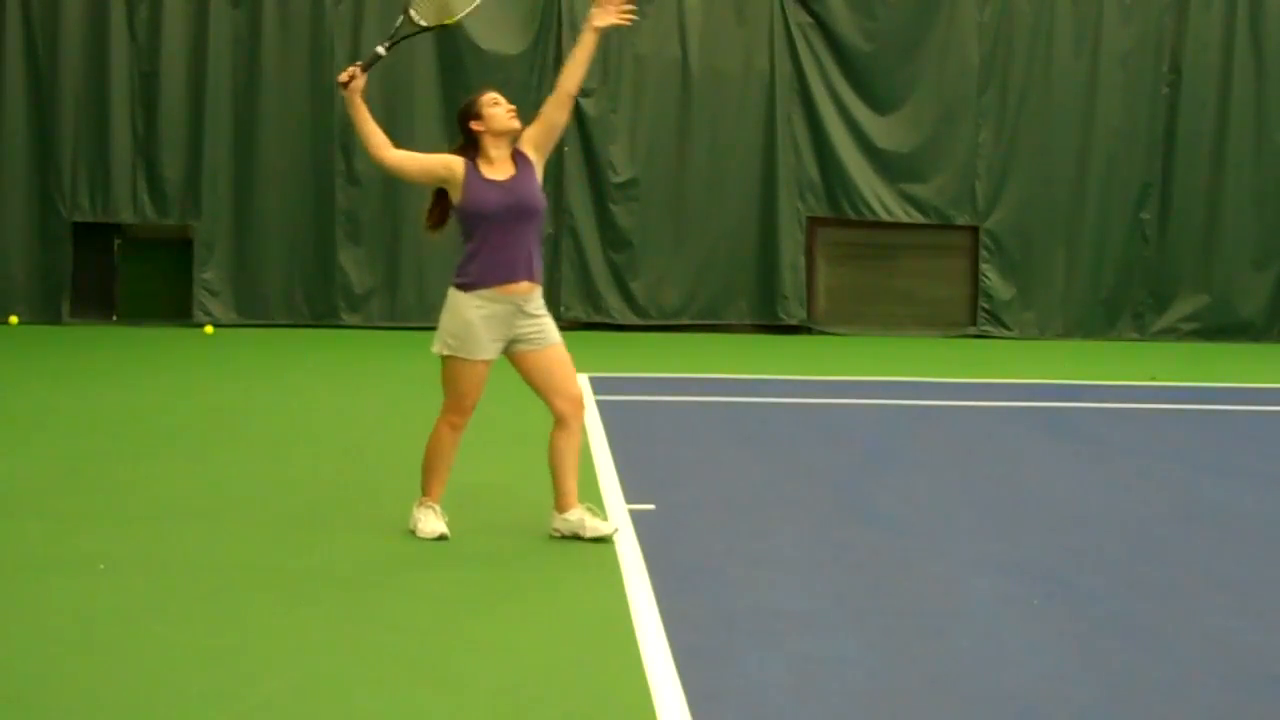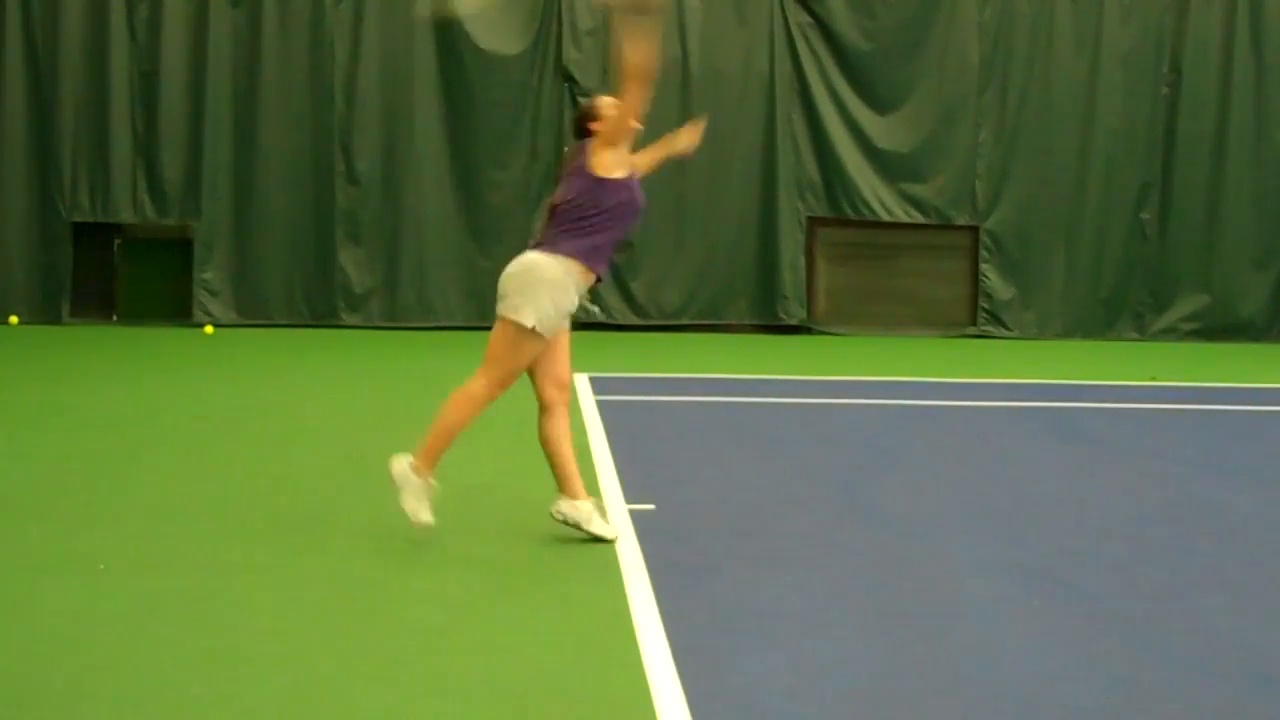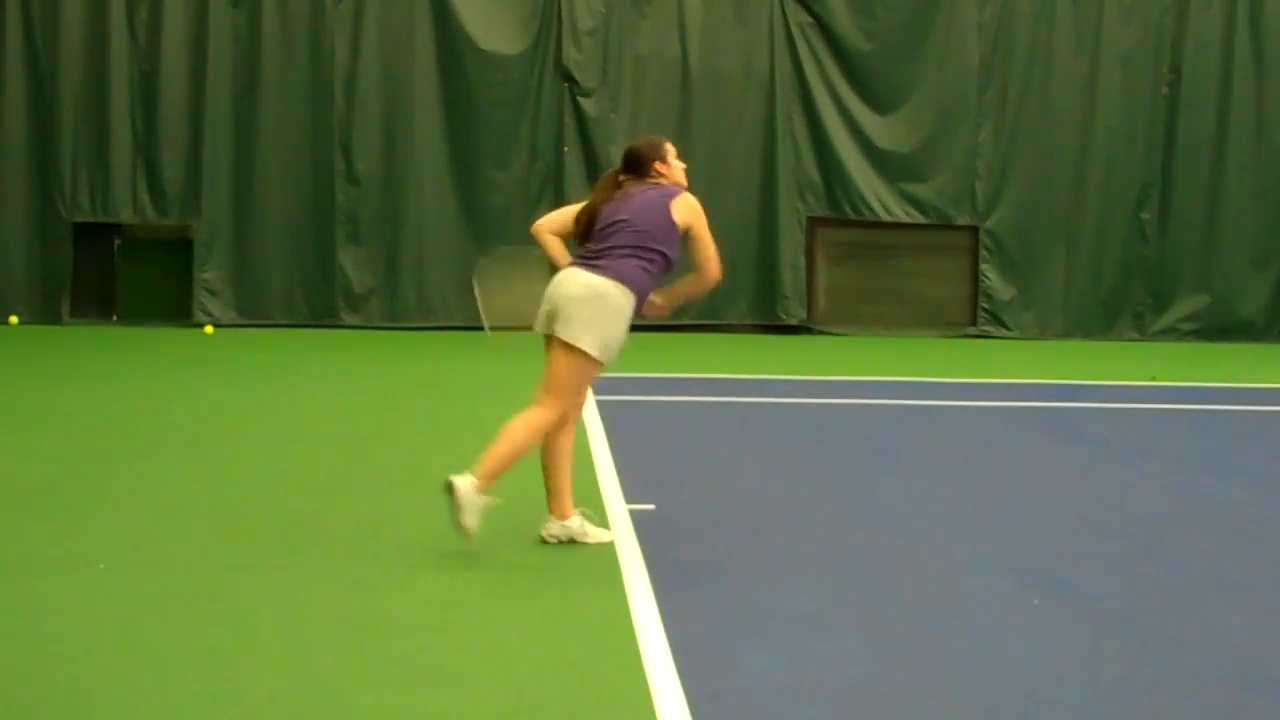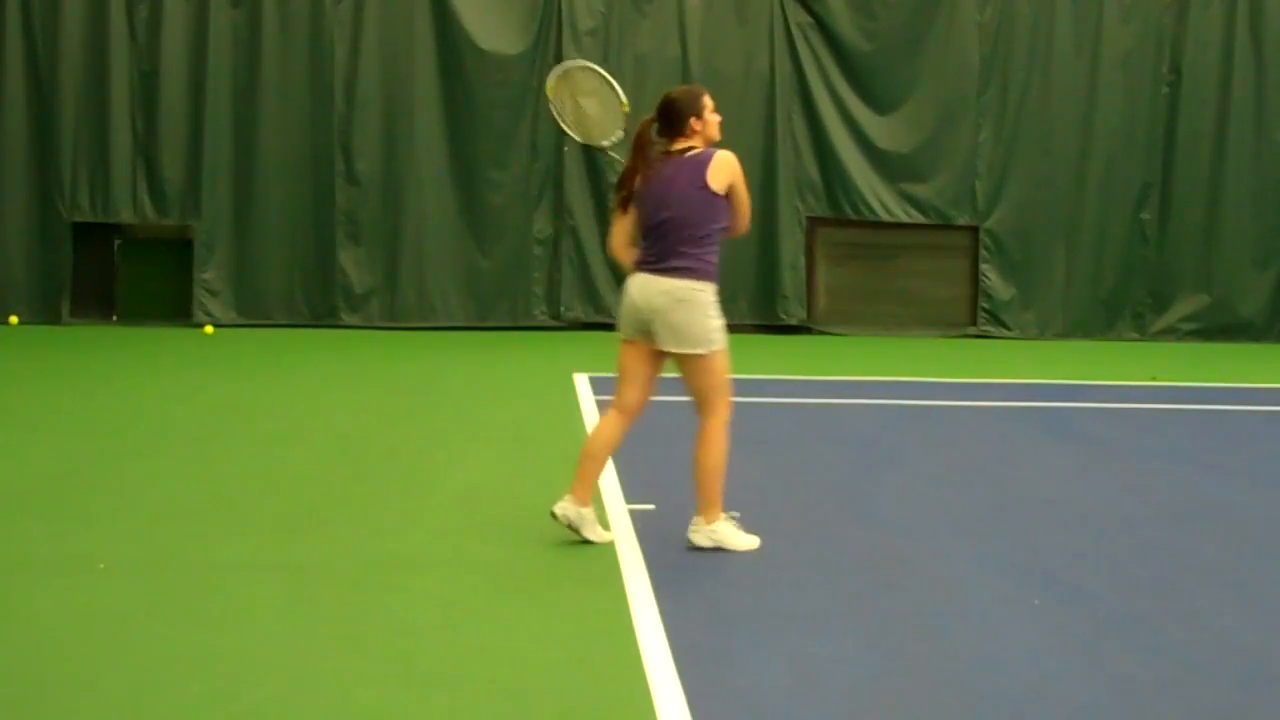
dt=0.4s
person 1, frame 1
left shoulder: (529, 156)
right shoulder: (457, 170)
left elbow: (565, 95)
right elbow: (383, 153)
right wrist: (354, 98)
left hip: (529, 310)
right hip: (474, 308)
left knee: (571, 406)
right knee: (456, 417)
left ankle: (568, 512)
right ankle: (428, 505)
person 1, frame 2
left shoulder: (611, 165)
right shoulder: (605, 152)
left elbow: (623, 178)
right elbow: (637, 83)
left wrist: (670, 147)
left hip: (554, 292)
right hip: (544, 281)
left knee: (555, 400)
right knee: (491, 383)
left ankle: (575, 502)
right ankle: (418, 467)
person 1, frame 3
left shoulder: (609, 200)
right shoulder: (684, 203)
left elbow: (543, 228)
right elbow: (710, 273)
right wrist: (666, 299)
left hip: (567, 288)
right hip: (605, 301)
left knee: (562, 412)
right knee: (551, 410)
left ankle: (561, 516)
right ankle: (474, 483)
person 1, frame 4
left shoulder: (645, 172)
right shoulder: (722, 162)
left elbow: (619, 247)
right elbow: (740, 225)
left hip: (640, 294)
right hip: (688, 298)
left knee: (626, 407)
right knee: (715, 413)
left ankle: (578, 500)
right ankle: (711, 522)
